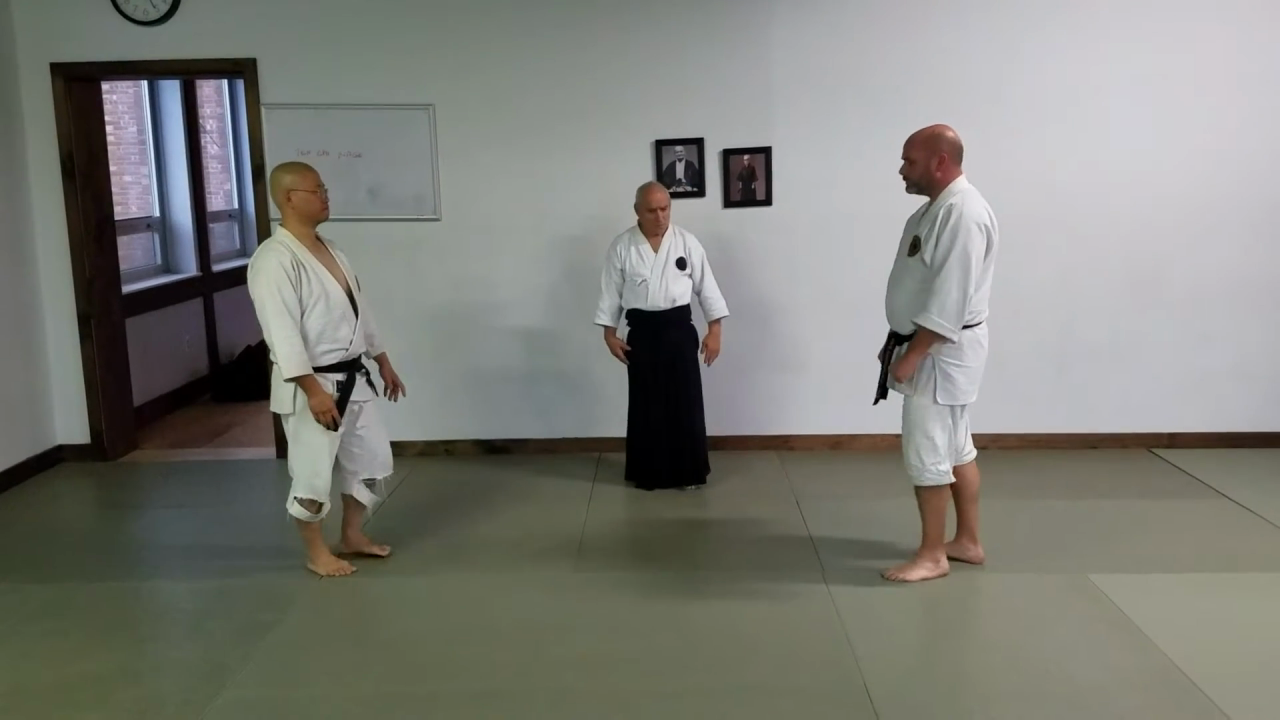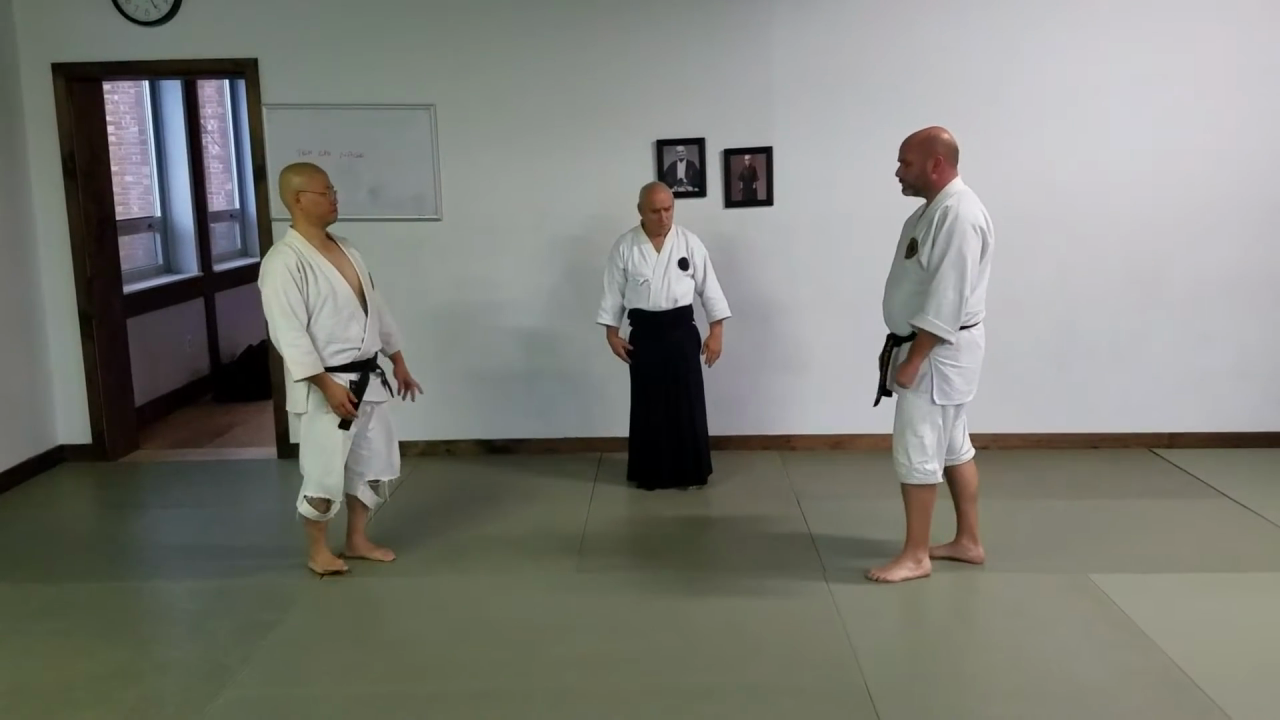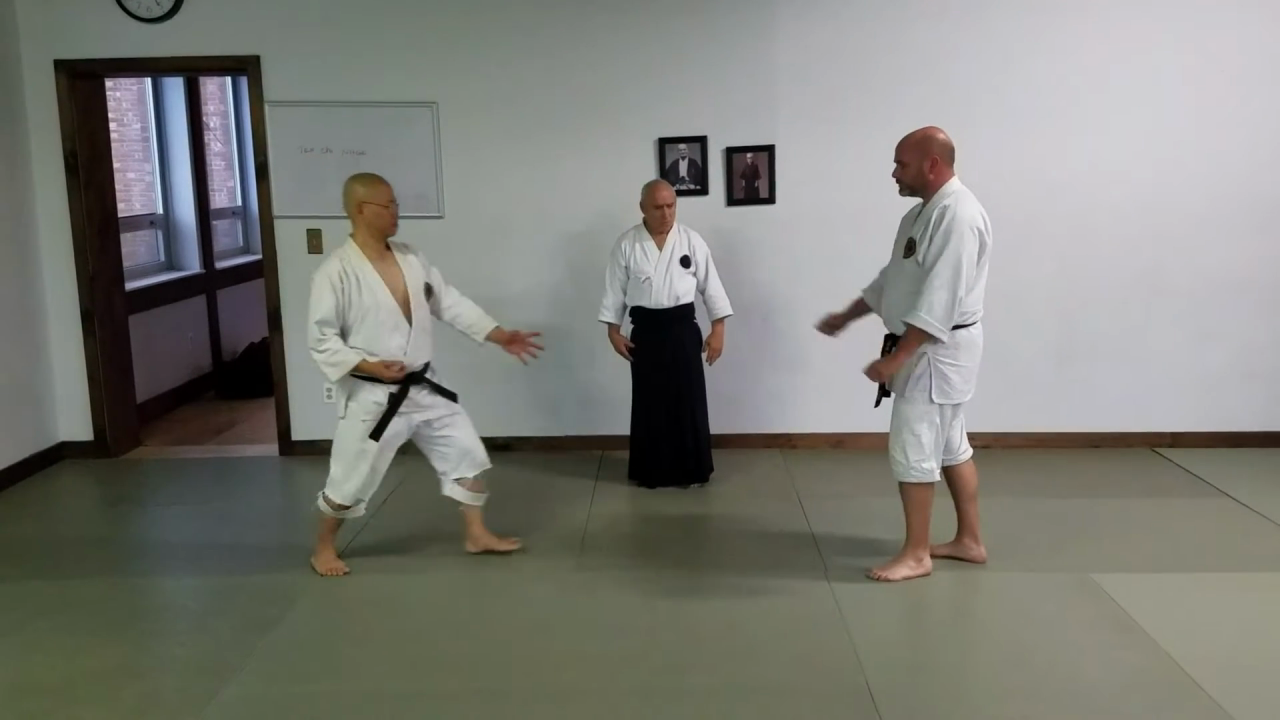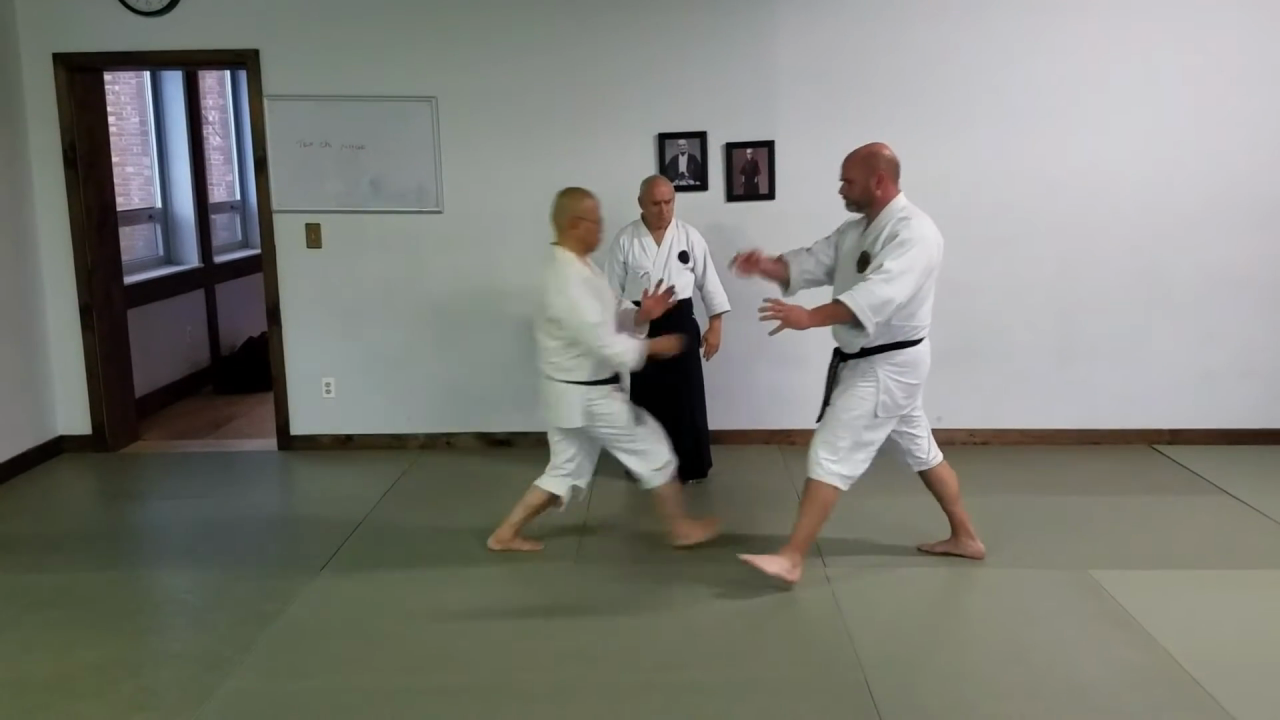
dt=0.5s
person 1, frame 1
left shoulder: (962, 212)
right shoulder: (937, 208)
left elbow: (948, 300)
left wrist: (911, 356)
right wrist: (896, 343)
left hip: (942, 350)
right hip: (926, 347)
left knee: (927, 452)
right knee: (955, 447)
left ankle: (932, 554)
right ankle: (968, 542)
person 1, frame 2
left shoulder: (958, 215)
right shoulder: (933, 210)
left elbow: (945, 302)
left wrist: (911, 361)
right wrist: (897, 349)
left hip: (938, 352)
right hip: (924, 348)
left knee: (917, 451)
right knee: (952, 446)
left ankle: (915, 555)
right ankle: (968, 541)
person 1, frame 3
left shoulder: (957, 215)
right shoulder: (926, 211)
left elbow: (940, 300)
right elbow: (894, 278)
left wrist: (896, 357)
right wrist: (848, 315)
left hip: (937, 352)
right hip: (925, 349)
left knee: (912, 450)
right knee: (950, 445)
left ankle: (916, 553)
right ankle: (969, 540)
person 1, frame 4
left shoulder: (913, 232)
right shoulder: (857, 230)
left elbow: (879, 293)
right elbow: (811, 262)
left wrist: (813, 318)
right wrist: (766, 266)
left hip: (887, 367)
right hip: (874, 363)
left knee: (830, 456)
right knee: (921, 450)
left ankle: (792, 559)
right ankle: (965, 537)
person 2, frame 1
left shoulder: (328, 249)
right shoulder: (275, 260)
left elbow: (358, 310)
right elbow: (282, 333)
left wrist: (383, 362)
right wrist: (313, 390)
left hip: (351, 378)
right hip: (311, 385)
left knee: (370, 458)
right knee: (314, 473)
left ankle: (352, 535)
right ankle: (316, 552)
person 2, frame 2
left shoulder: (345, 249)
right shoulder: (284, 261)
left elbow: (374, 308)
right elbow: (289, 334)
left wrist: (398, 362)
right wrist: (327, 384)
left hip: (367, 378)
right hip: (324, 385)
left knee: (376, 464)
right knee: (324, 472)
left ankle: (356, 539)
right ankle: (318, 550)
person 2, frame 3
left shoulder: (409, 258)
right shoulder: (336, 271)
left elbow: (449, 302)
right elbow: (320, 339)
left wrist: (500, 335)
right wrist: (367, 366)
left hip: (421, 388)
right hip: (373, 396)
left knee: (465, 454)
right knee: (350, 479)
left ankle: (477, 535)
right ankle: (323, 548)
person 2, frame 4
left shoulder: (579, 268)
right shoulder: (571, 279)
left elbow: (607, 319)
right elbow: (598, 342)
left wrist: (641, 313)
right wrist: (651, 347)
left hip: (572, 390)
right hip: (587, 395)
left knee: (568, 468)
right knee: (653, 452)
left ankle: (507, 532)
right ankle: (680, 527)
person 3, frame 1
left shoulder: (686, 242)
right shoulder: (621, 246)
left elbow: (706, 286)
right elbow: (611, 292)
left wrist: (714, 329)
right wrist: (610, 333)
left hip: (679, 330)
right hip: (642, 333)
left knee: (686, 403)
right knee: (645, 405)
left ankle: (688, 471)
right ankle: (648, 472)
person 3, frame 2
left shoulder: (689, 242)
right shoulder: (624, 246)
left elbow: (708, 287)
right elbow: (613, 292)
left wrist: (716, 331)
right wrist: (612, 334)
left hip: (681, 331)
right hip: (644, 333)
left knee: (687, 403)
right knee: (647, 405)
left ankle: (690, 471)
right ankle: (649, 472)
person 3, frame 3
left shoulder: (691, 240)
right shoulder: (626, 244)
left elbow: (710, 285)
right elbow: (615, 289)
left wrist: (717, 329)
right wrist: (614, 331)
left hip: (682, 328)
right hip: (645, 331)
left knee: (688, 401)
right knee: (648, 403)
left ankle: (691, 469)
right ankle: (650, 470)
person 3, frame 4
left shoulder: (689, 236)
right shoulder: (625, 238)
left elbow: (708, 280)
right elbow: (614, 285)
left wrist: (716, 324)
left hip: (682, 323)
right hip: (644, 327)
left knee: (688, 395)
right knee: (647, 396)
left ankle: (691, 464)
